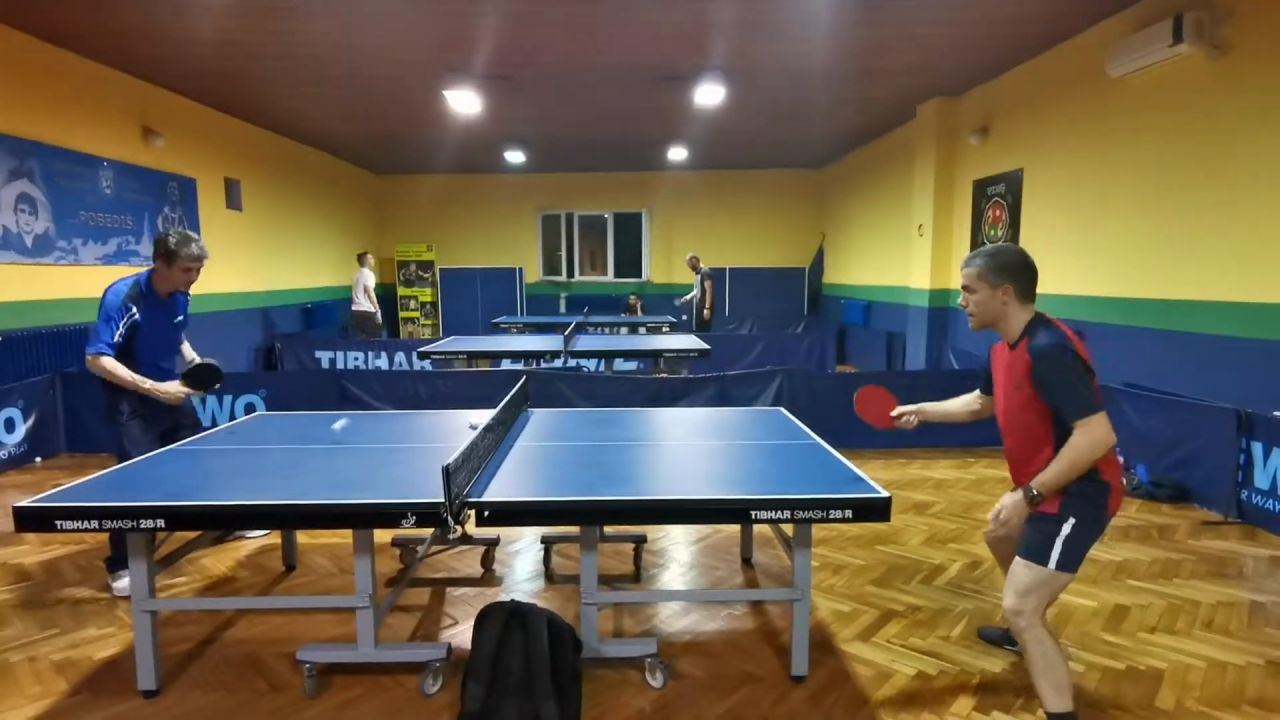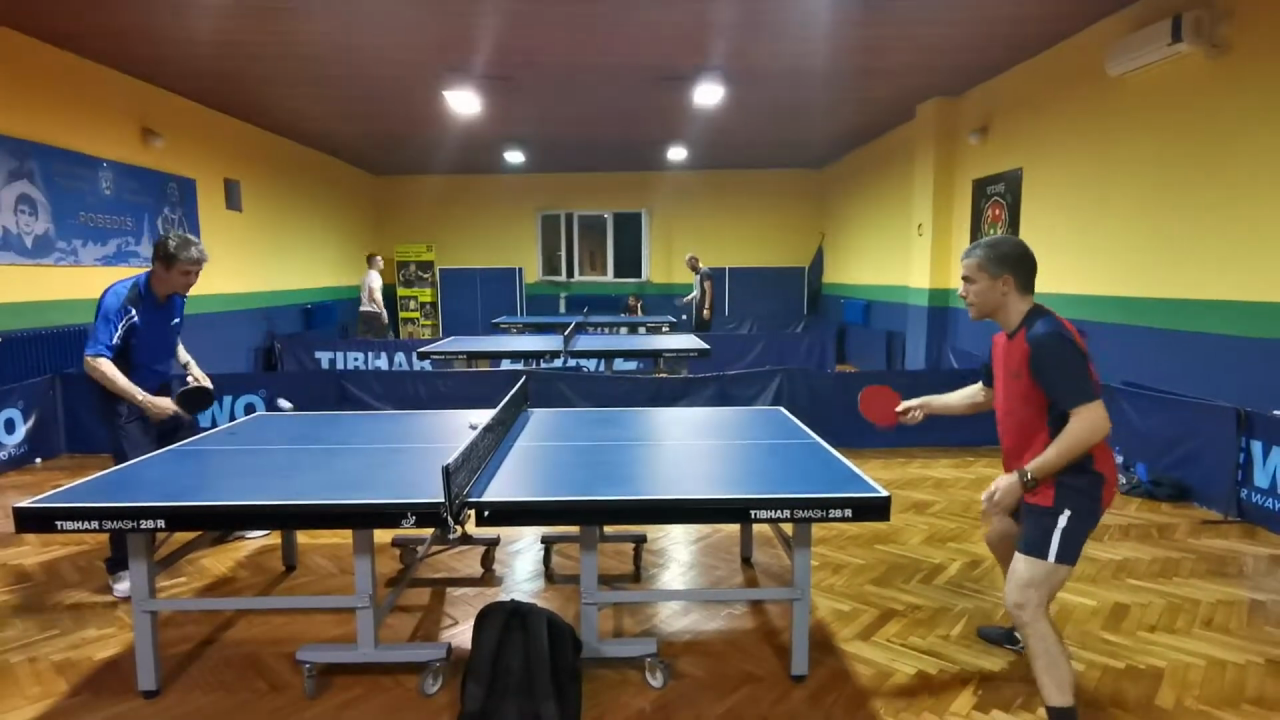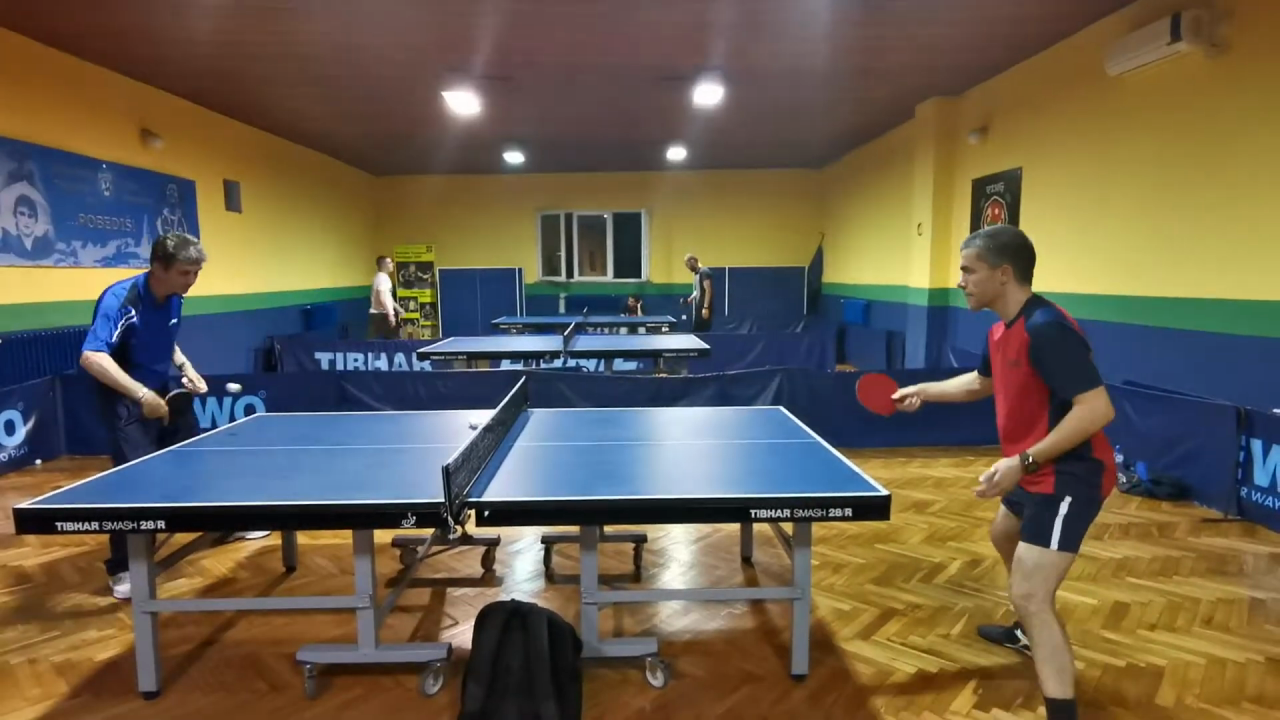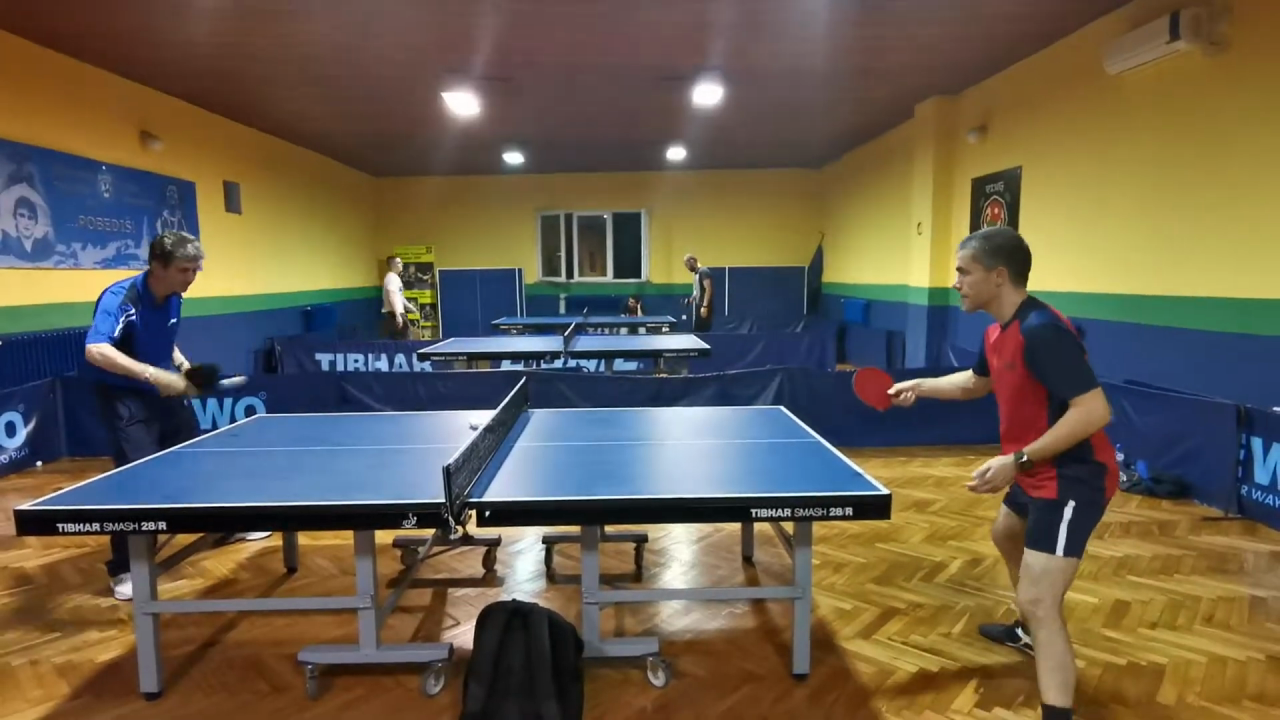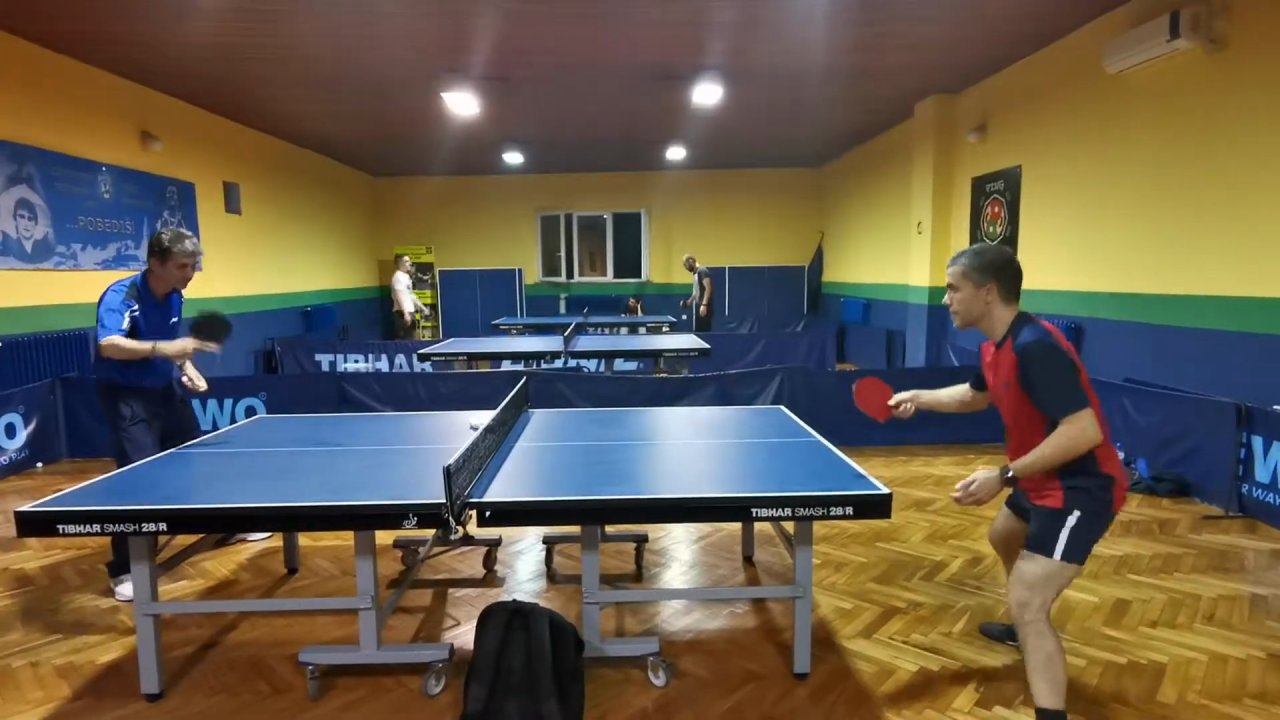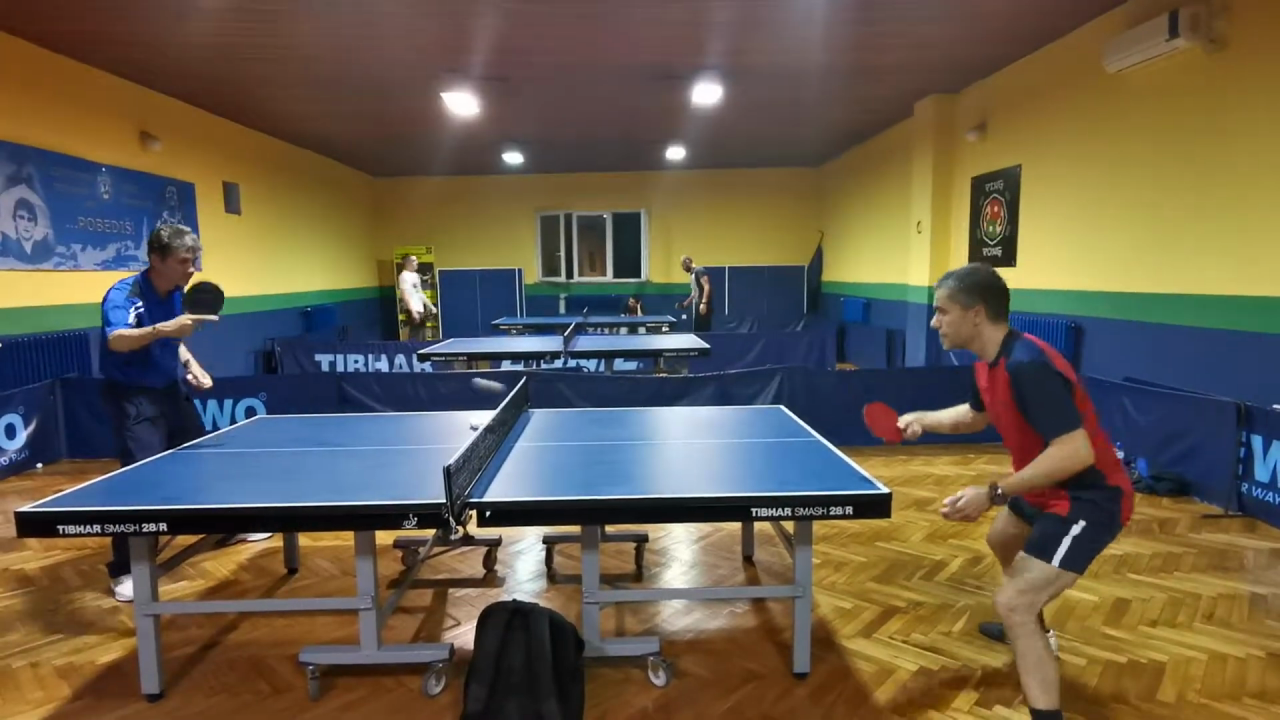
dt=0.1s
person 1, frame 1
left shoulder: (1050, 350)
right shoulder: (1005, 347)
left elbow: (1098, 436)
right elbow: (982, 401)
left wrist: (1027, 495)
right wrist: (923, 411)
left hip: (1076, 495)
right hip: (1042, 489)
left knee: (1020, 607)
right knee: (1000, 540)
right ankle: (1025, 636)
person 1, frame 2
left shoulder: (1048, 339)
right shoulder: (1006, 338)
left elbow: (1094, 423)
right elbow: (985, 394)
left wrist: (1021, 477)
right wrist: (926, 404)
left hip: (1070, 487)
right hip: (1039, 480)
left knee: (1023, 601)
right knee: (1000, 539)
right ankle: (1026, 634)
person 1, frame 3
left shoulder: (1047, 328)
right shoulder: (1002, 329)
left elbow: (1097, 408)
right elbow: (981, 383)
left wrist: (1023, 462)
right wrist: (923, 391)
left hip: (1068, 477)
right hip: (1037, 471)
left knee: (1032, 596)
right knee: (1005, 537)
right ankle: (1027, 633)
person 1, frame 4
left shoulder: (1042, 330)
right shoulder: (998, 331)
left elbow: (1094, 411)
right elbow: (975, 381)
left wrist: (1017, 460)
right wrist: (918, 386)
left hip: (1071, 480)
right hip: (1037, 472)
left knee: (1038, 600)
right knee: (1006, 537)
right ankle: (1028, 632)
person 1, frame 5
left shoulder: (1033, 347)
right shoulder: (995, 344)
left elbow: (1084, 432)
right elbow: (974, 393)
left wrist: (1005, 476)
right wrist: (918, 398)
left hip: (1082, 489)
right hip: (1045, 480)
left knee: (1024, 601)
right knee: (1003, 538)
right ankle: (1026, 630)
person 1, frame 6
left shoulder: (1026, 365)
right shoulder: (989, 363)
left elbow: (1076, 452)
right elbow: (976, 415)
left wrist: (993, 493)
right wrist: (925, 420)
left hip: (1089, 500)
right hip: (1051, 489)
left knee: (1012, 602)
right knee: (1002, 540)
right ankle: (1032, 634)
person 2, frame 1
left shoulder: (180, 295)
right shoulder: (122, 297)
right elbow: (96, 359)
left wrist: (195, 363)
right wrist: (152, 388)
left hip: (171, 391)
right hip: (132, 396)
right ankle: (121, 566)
person 2, frame 2
left shoulder: (176, 298)
right shoulder: (120, 299)
right elbow: (94, 361)
left wrist: (191, 367)
right wrist: (145, 401)
left hip: (168, 394)
right hip: (127, 399)
right ankle: (121, 567)
person 2, frame 3
left shoulder: (174, 298)
right shoulder: (119, 300)
right elbow: (91, 357)
left wrist: (186, 369)
right wrist: (141, 394)
left hip: (164, 393)
right hip: (125, 399)
right ankle: (122, 569)
person 2, frame 4
left shoulder: (173, 298)
right shoulder: (119, 299)
right elbow: (95, 351)
left wrist: (184, 368)
right wrist: (152, 375)
left hip: (164, 394)
right hip: (126, 398)
right ankle: (123, 570)
person 2, frame 5
left shoulder: (174, 296)
right shoulder: (120, 296)
right elbow: (109, 345)
left wrist: (186, 365)
right wrist: (163, 348)
left hip: (167, 392)
right hip: (127, 398)
right ankle: (124, 570)
person 2, frame 6
left shoulder: (177, 293)
right shoulder: (124, 294)
right elbow: (117, 340)
left wrist: (191, 363)
right wrist: (165, 330)
left hip: (172, 391)
right hip: (133, 397)
right ankle: (125, 570)
